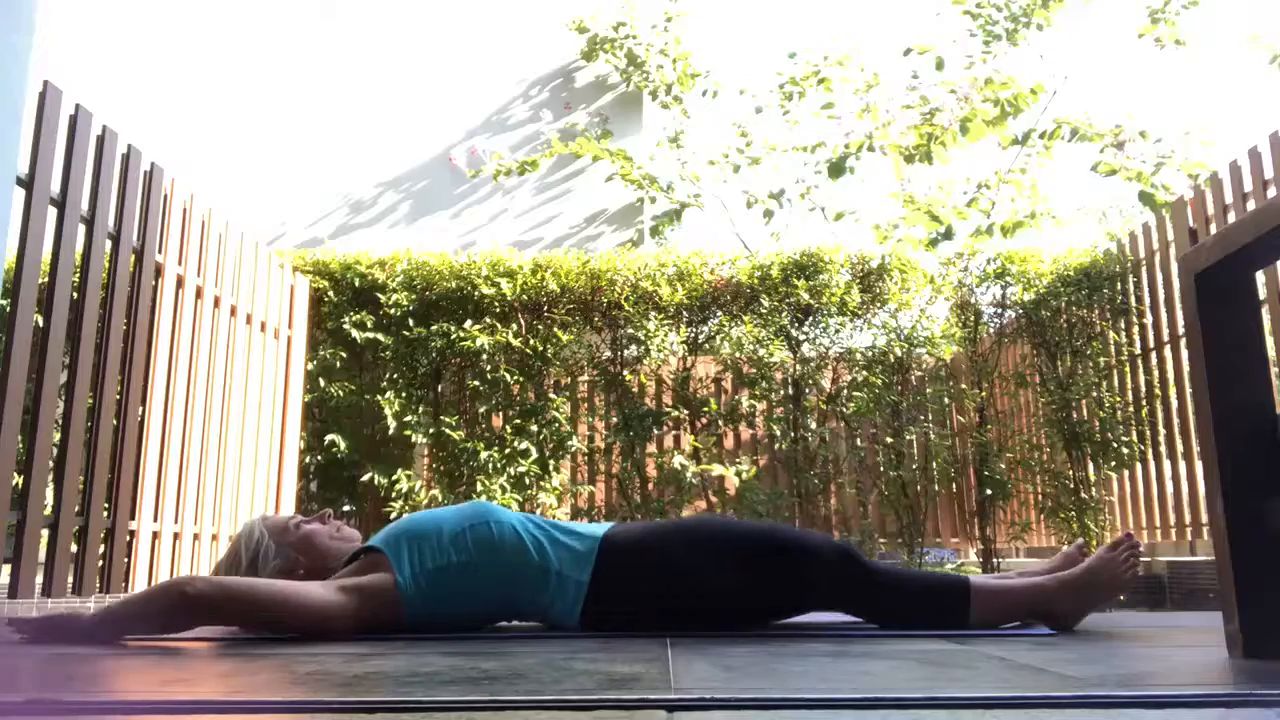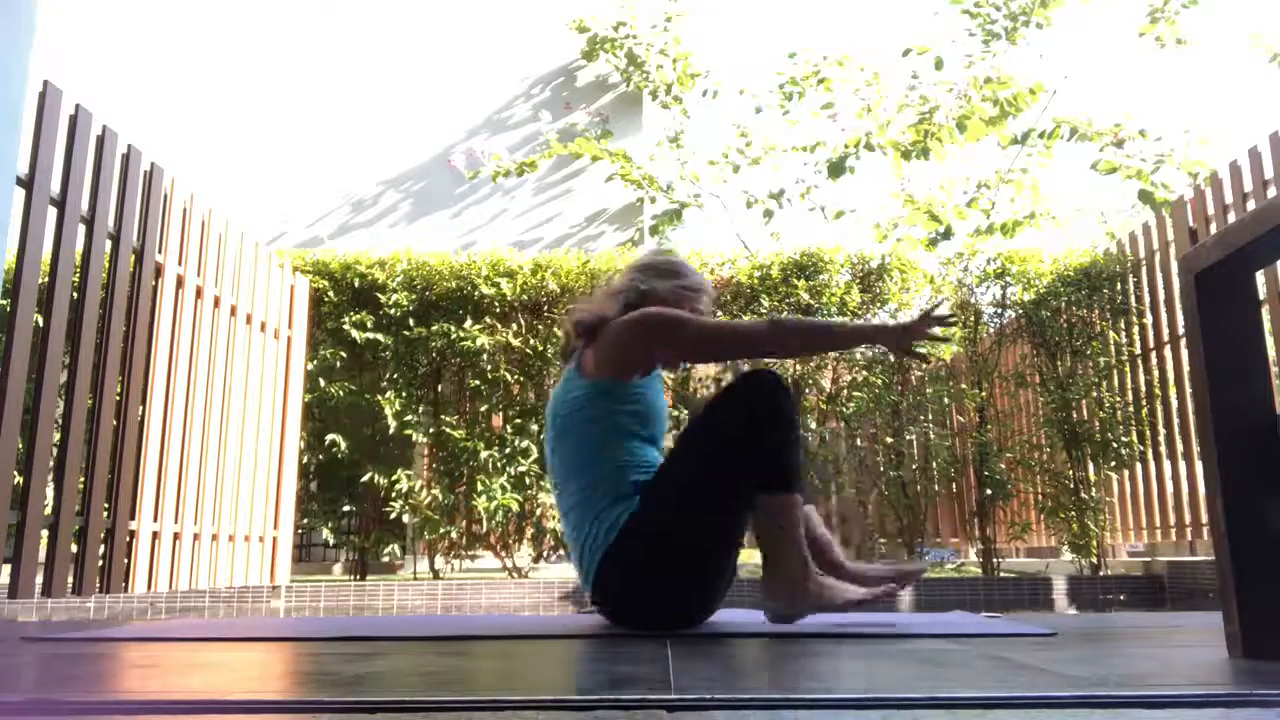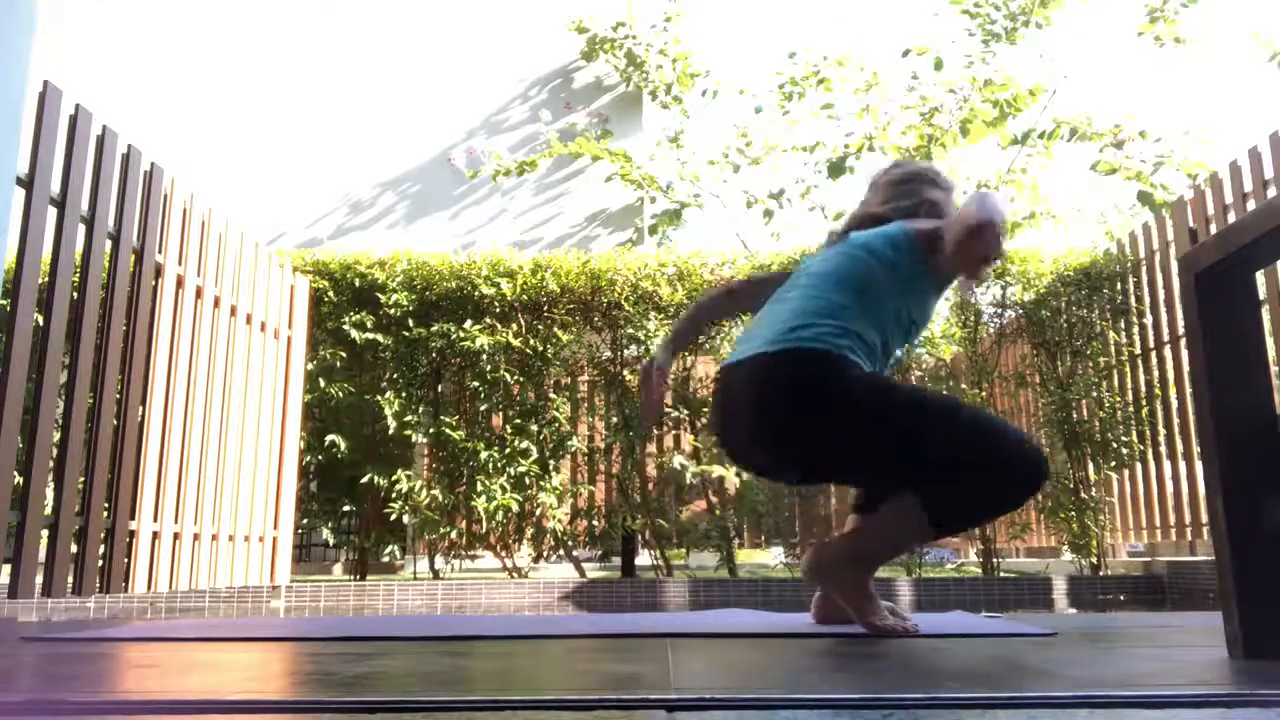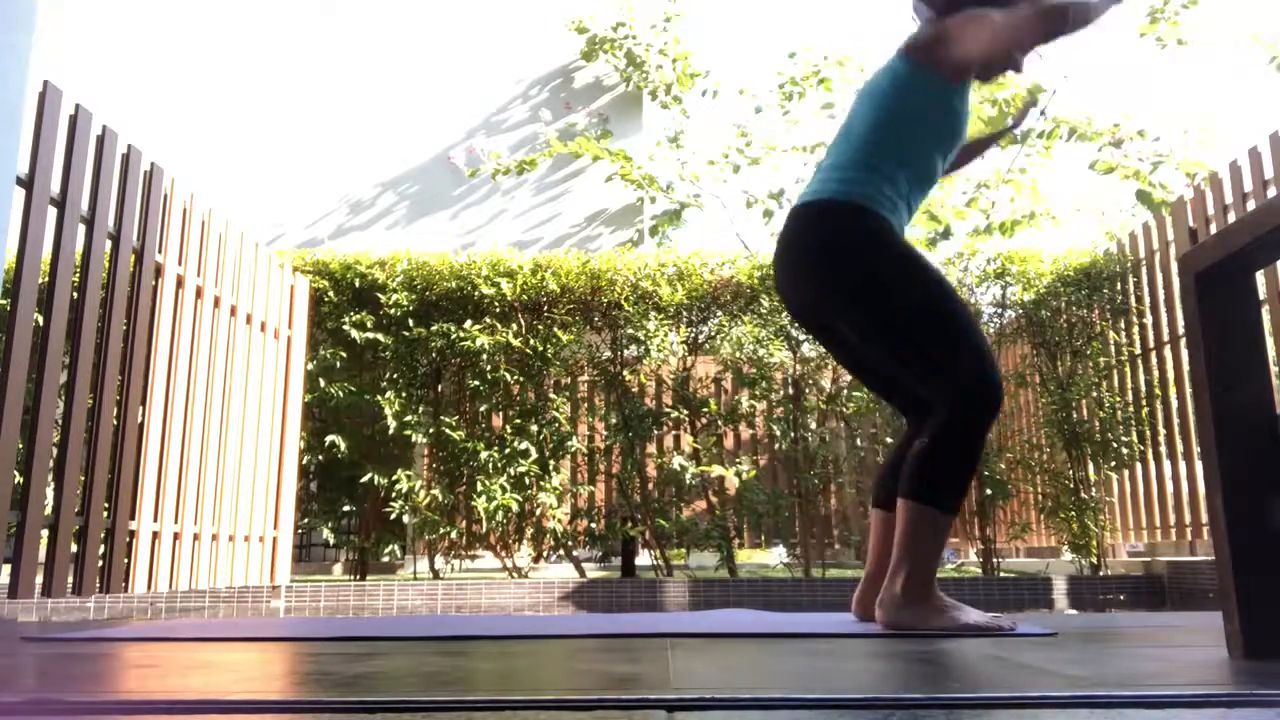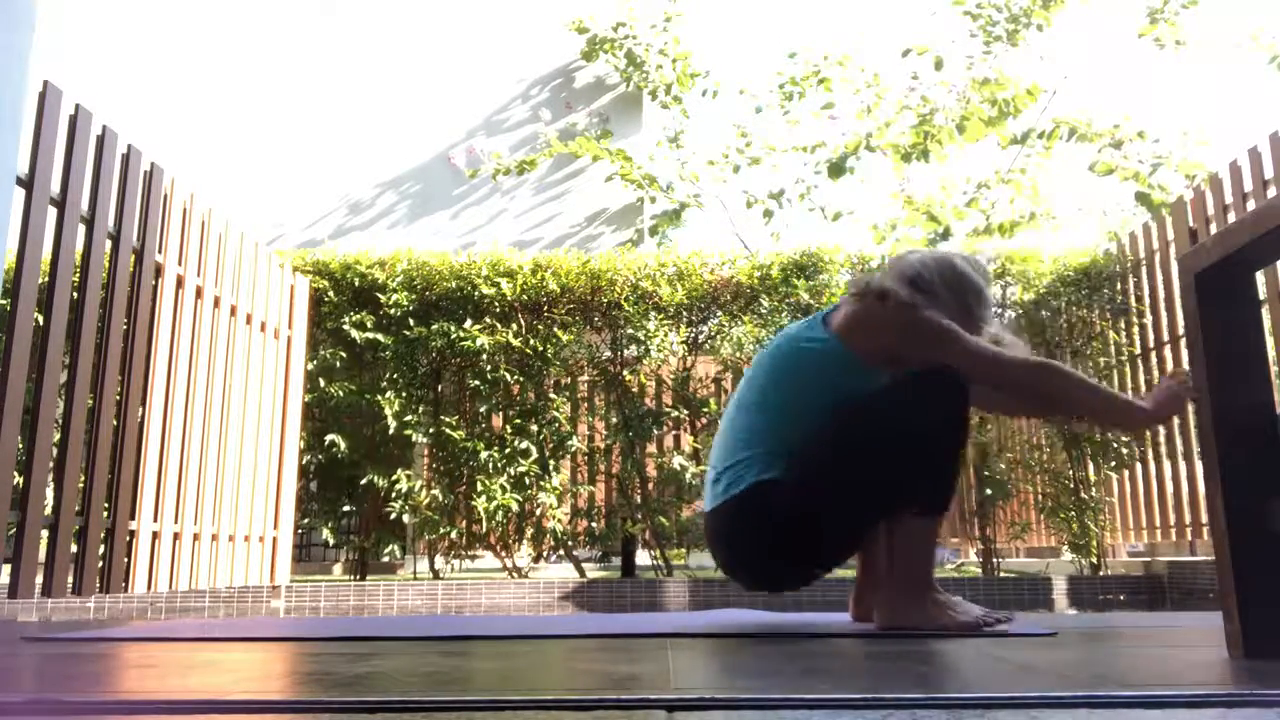
dt=1s
person 1, frame 1
left shoulder: (371, 563)
right shoulder: (359, 595)
right elbow: (201, 595)
left hip: (619, 551)
right hip: (618, 584)
left knee: (822, 559)
right knee: (832, 574)
left ankle: (1033, 590)
right ankle: (1045, 596)
person 1, frame 2
left shoulder: (599, 364)
right shoulder: (635, 332)
right elbow: (767, 335)
right wrist: (888, 332)
left hip: (634, 579)
right hip: (648, 574)
left knee: (748, 451)
right knee: (760, 393)
left ankle: (839, 570)
right ankle: (793, 579)
person 1, frame 3
left shoulder: (843, 248)
right shoulder: (936, 238)
left elbow: (730, 296)
right elbow: (981, 209)
left wrist: (659, 363)
right wrist: (981, 225)
right hip: (805, 390)
left knee: (918, 462)
right knee: (1013, 465)
left ankle: (840, 574)
right ankle: (845, 557)
person 1, frame 4
left shoulder: (918, 78)
left elbow: (937, 161)
left wrist: (995, 133)
left hip: (807, 253)
right hip: (837, 245)
left knee: (937, 407)
right knee: (970, 390)
left ankle: (884, 583)
right ankle: (910, 595)
person 1, frame 5
left shoulder: (860, 337)
right shoulder: (890, 317)
left elbow: (990, 390)
right elbow: (1022, 380)
left wrist: (1110, 412)
right wrist: (1141, 413)
left hip: (750, 531)
right hip: (765, 537)
left knee: (906, 423)
right knee: (935, 401)
left ankle: (875, 593)
right ankle: (910, 594)
